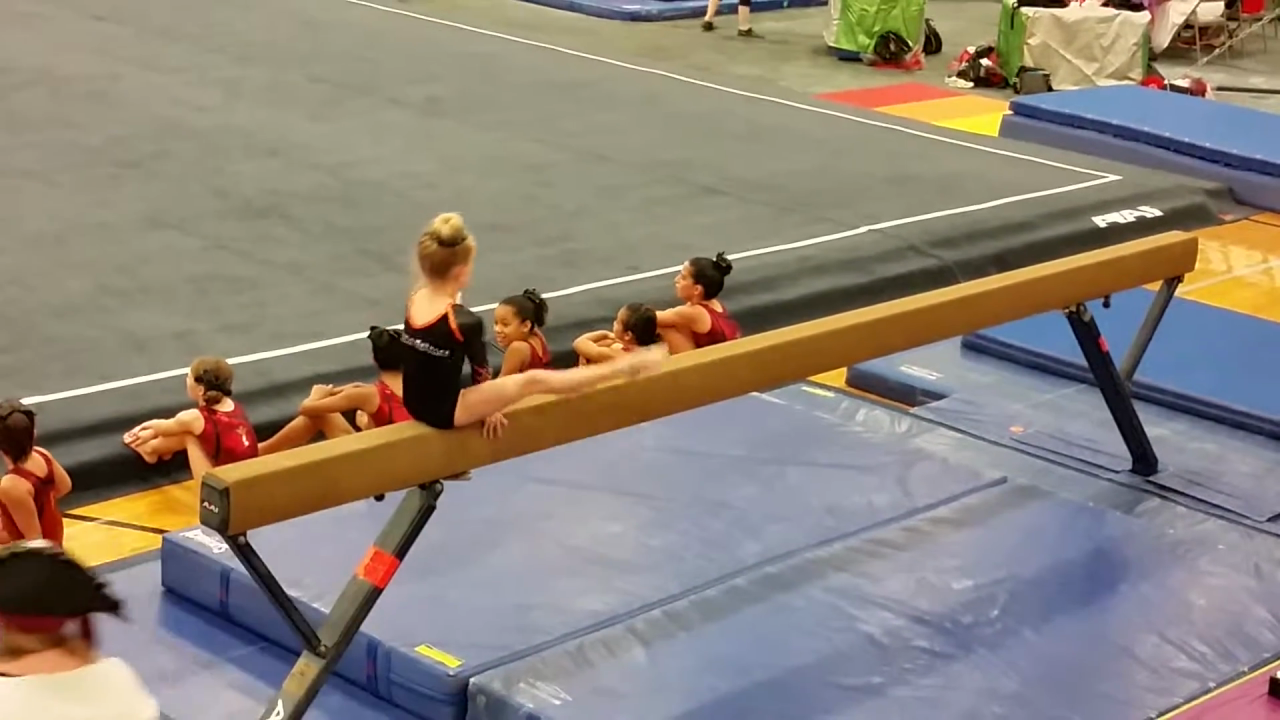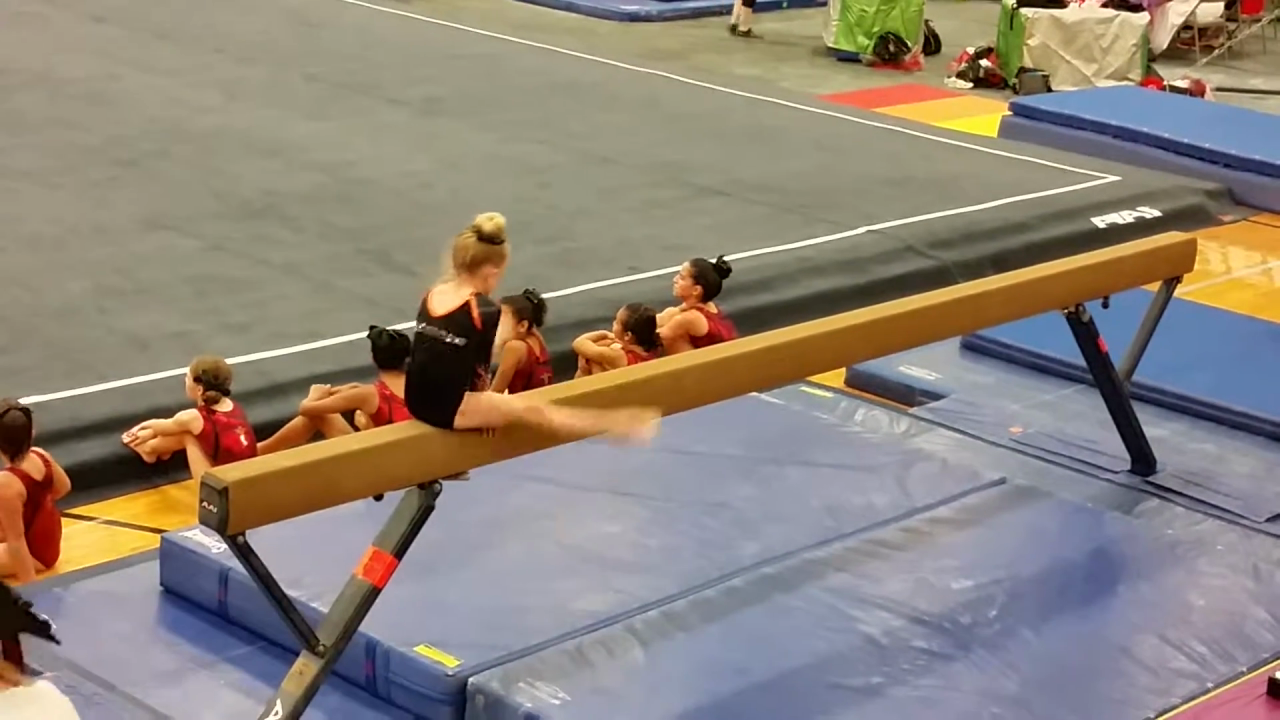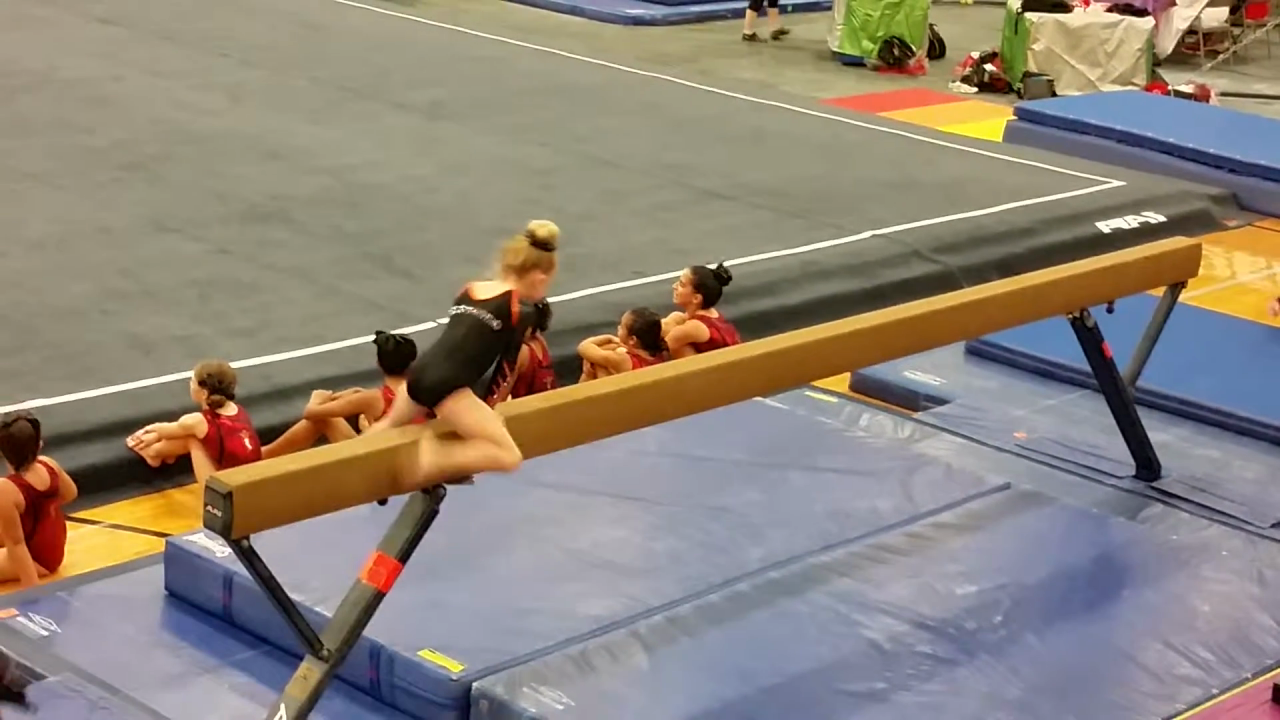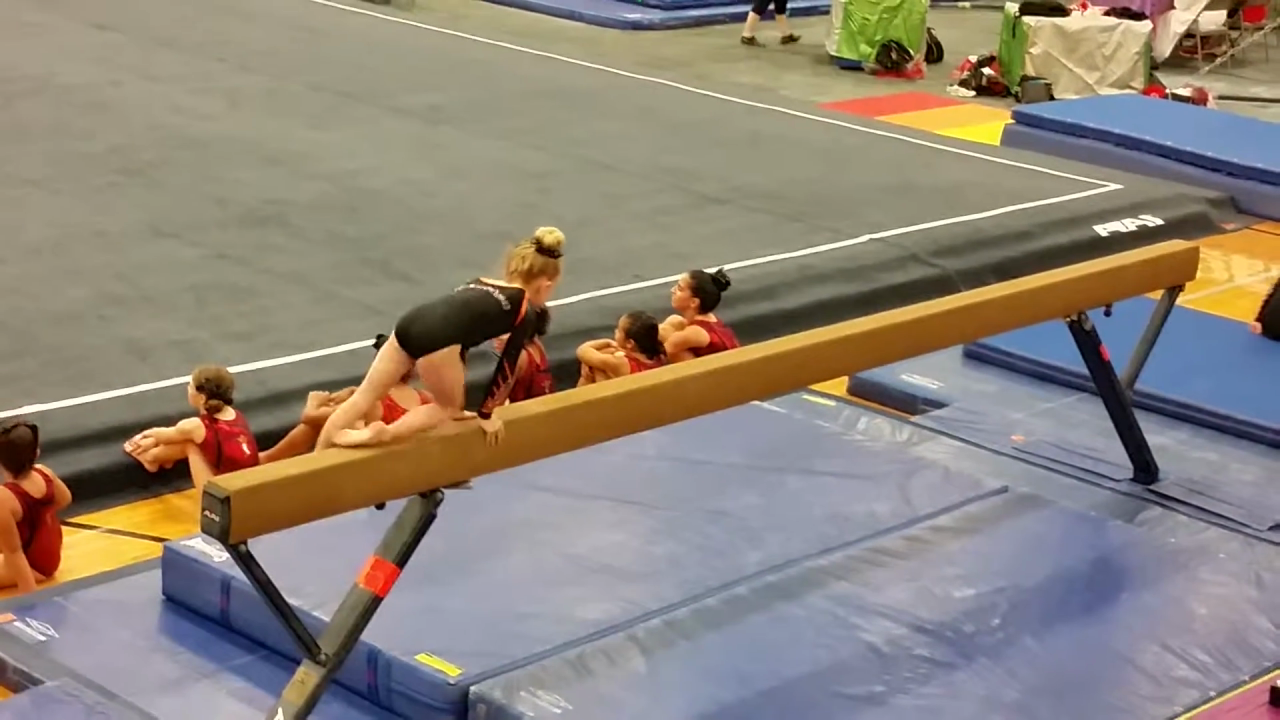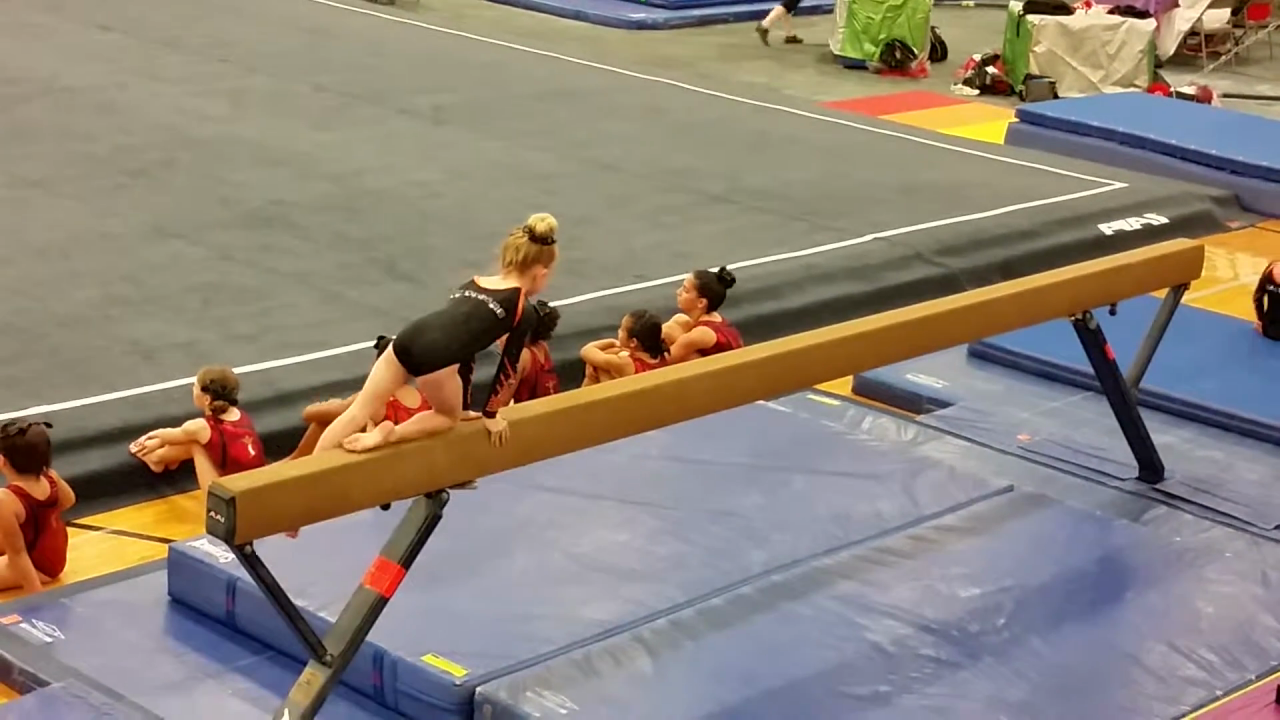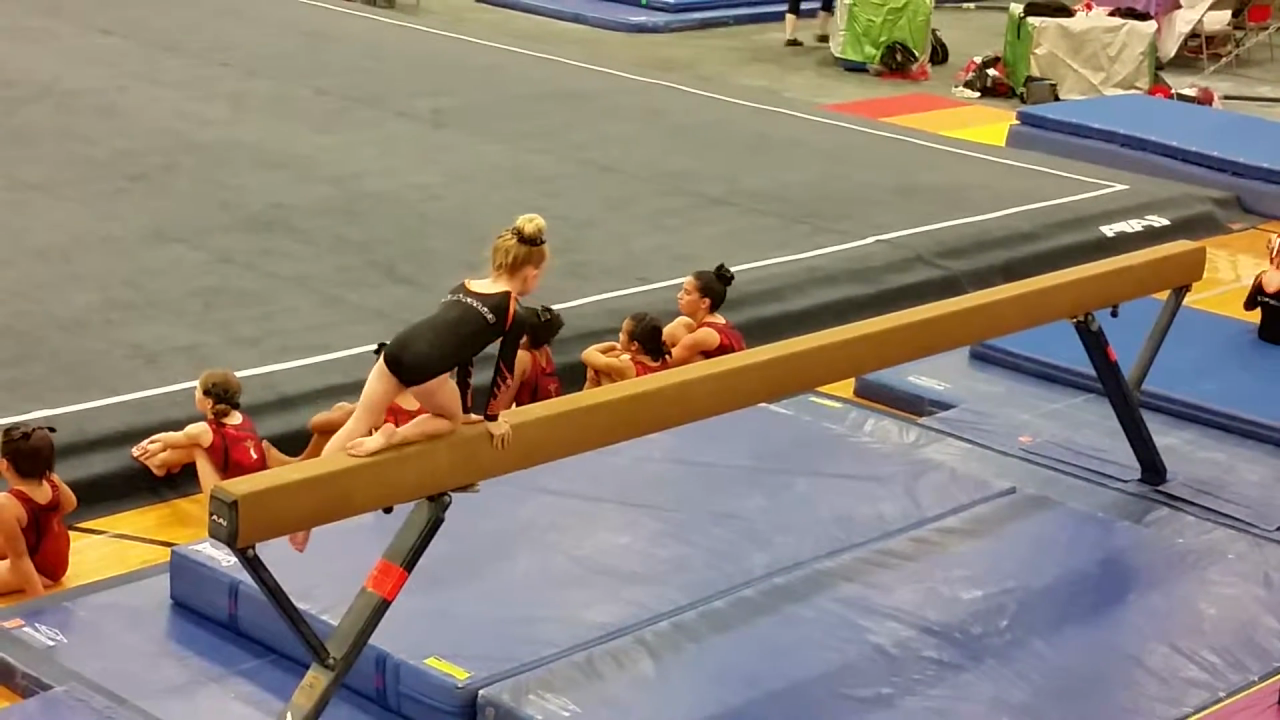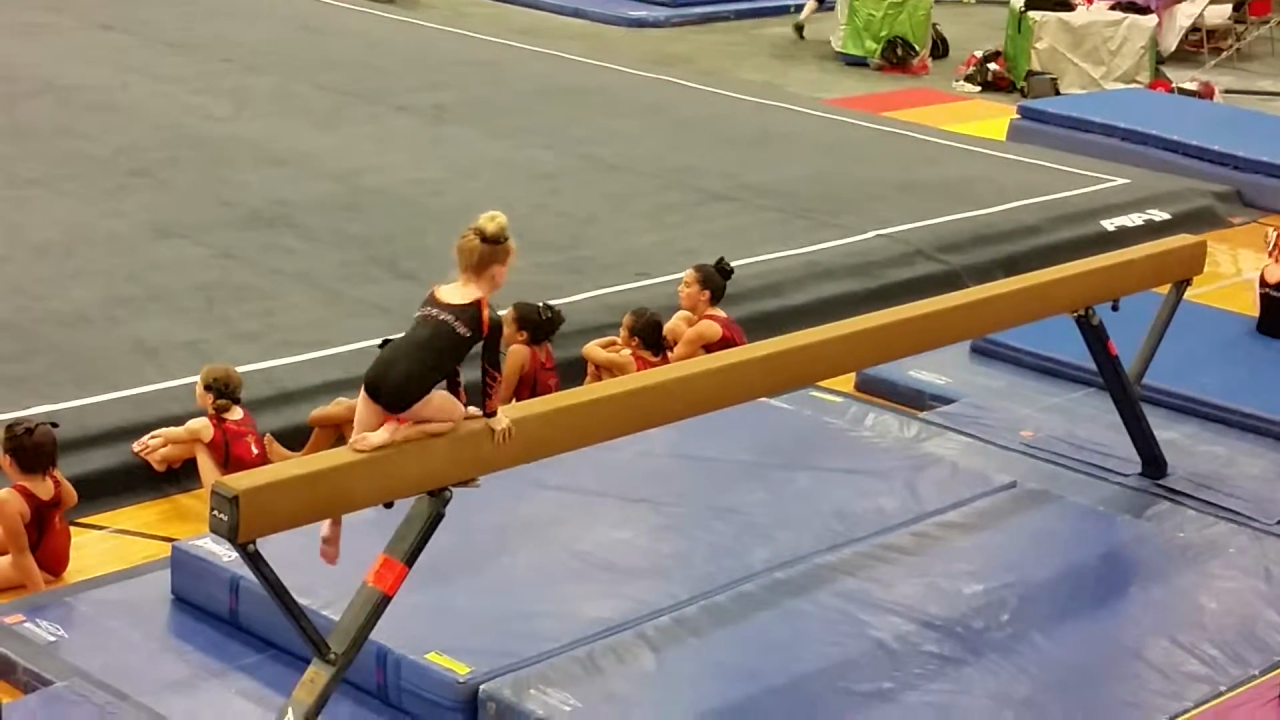
dt=0.3s
person 1, frame 1
left shoulder: (414, 299)
right shoulder: (466, 322)
right elbow: (480, 371)
right wrist: (489, 409)
left hip: (415, 406)
right hip: (444, 411)
right knee: (535, 380)
right ankle: (628, 365)
person 1, frame 2
left shoulder: (431, 296)
right shoulder: (486, 311)
right elbow: (480, 369)
right wrist: (485, 411)
left hip: (416, 404)
right hip: (447, 410)
right knee: (537, 411)
right ankle: (619, 423)
person 1, frame 3
left shoulder: (468, 291)
right shoulder: (519, 311)
right elbow: (504, 370)
right wrist: (486, 405)
left hip: (422, 373)
right hip: (447, 387)
left knee: (390, 424)
right knee: (509, 458)
right ankle: (434, 461)
person 1, frame 4
left shoulder: (476, 285)
right shoulder: (524, 316)
right elbow: (506, 370)
left wrist: (460, 399)
right wrist: (486, 415)
left hip: (410, 323)
right hip: (435, 340)
left knee: (361, 400)
right knee: (447, 408)
right ankle: (382, 433)
person 1, frame 5
left shoulder: (471, 284)
right shoulder: (523, 313)
right elbow: (507, 371)
left wrist: (464, 407)
right wrist: (490, 415)
left hip: (407, 340)
right hip: (434, 359)
left knee: (358, 412)
right knee: (448, 416)
right ankle: (387, 435)
person 1, frame 6
left shoulder: (463, 287)
right shoulder: (516, 316)
right elbow: (504, 372)
left wrist: (465, 408)
right wrist: (492, 418)
left hip: (397, 348)
right hip: (425, 366)
left knee: (357, 424)
right knee: (451, 418)
right ankle: (391, 436)
person 1, frame 7
left shoulder: (437, 295)
right shoulder: (489, 320)
right elbow: (491, 372)
left wrist: (460, 403)
right wrist: (492, 416)
left hip: (378, 375)
right hip: (408, 392)
left knee: (357, 449)
right knee: (454, 415)
left ankle: (333, 528)
right ankle: (391, 435)
